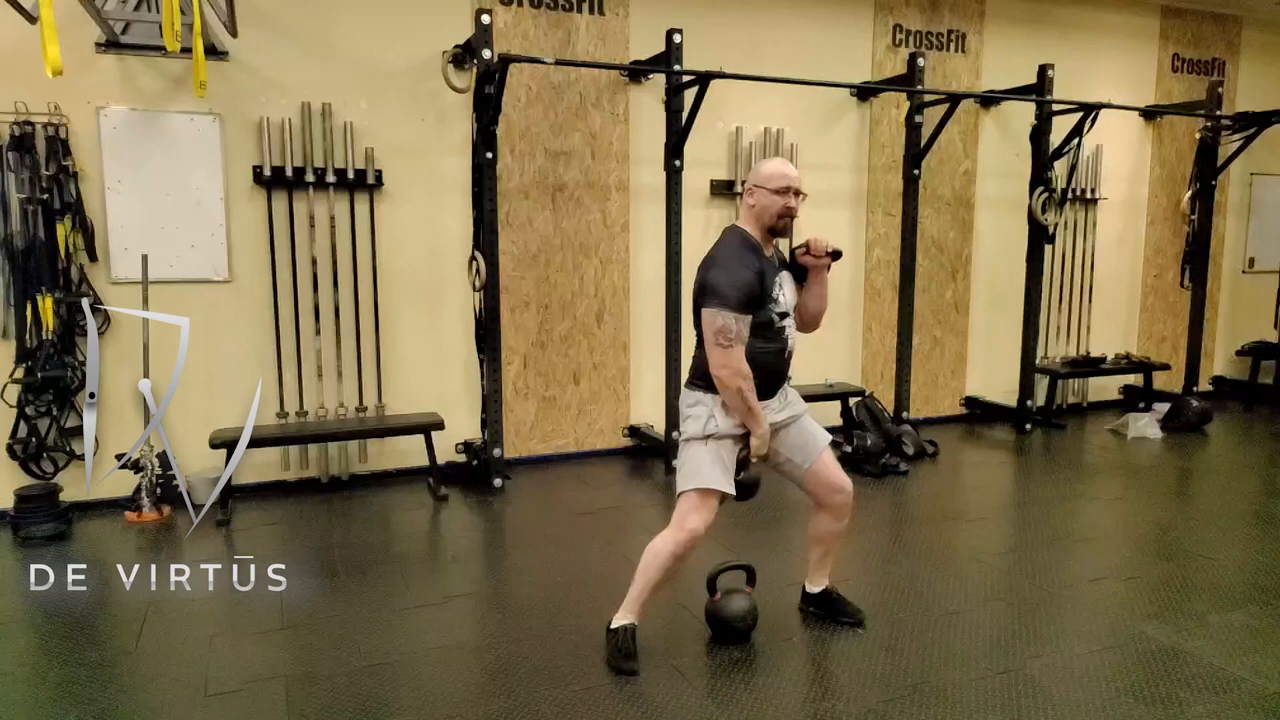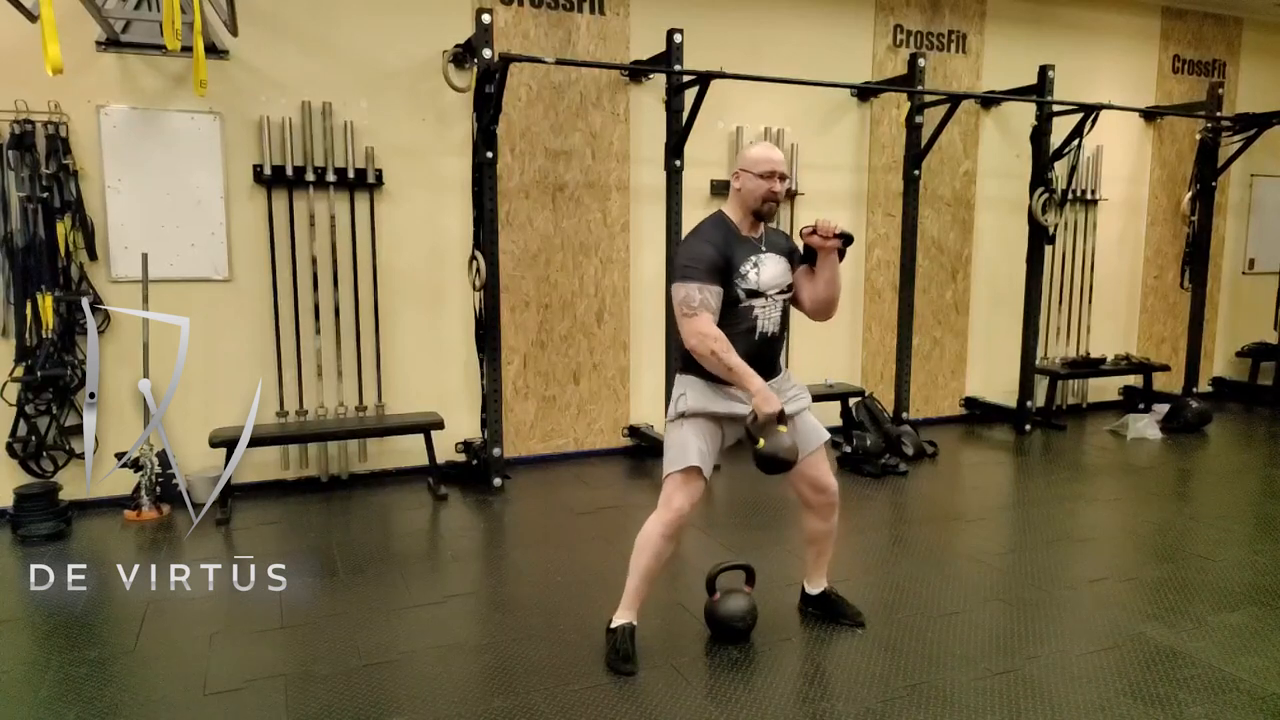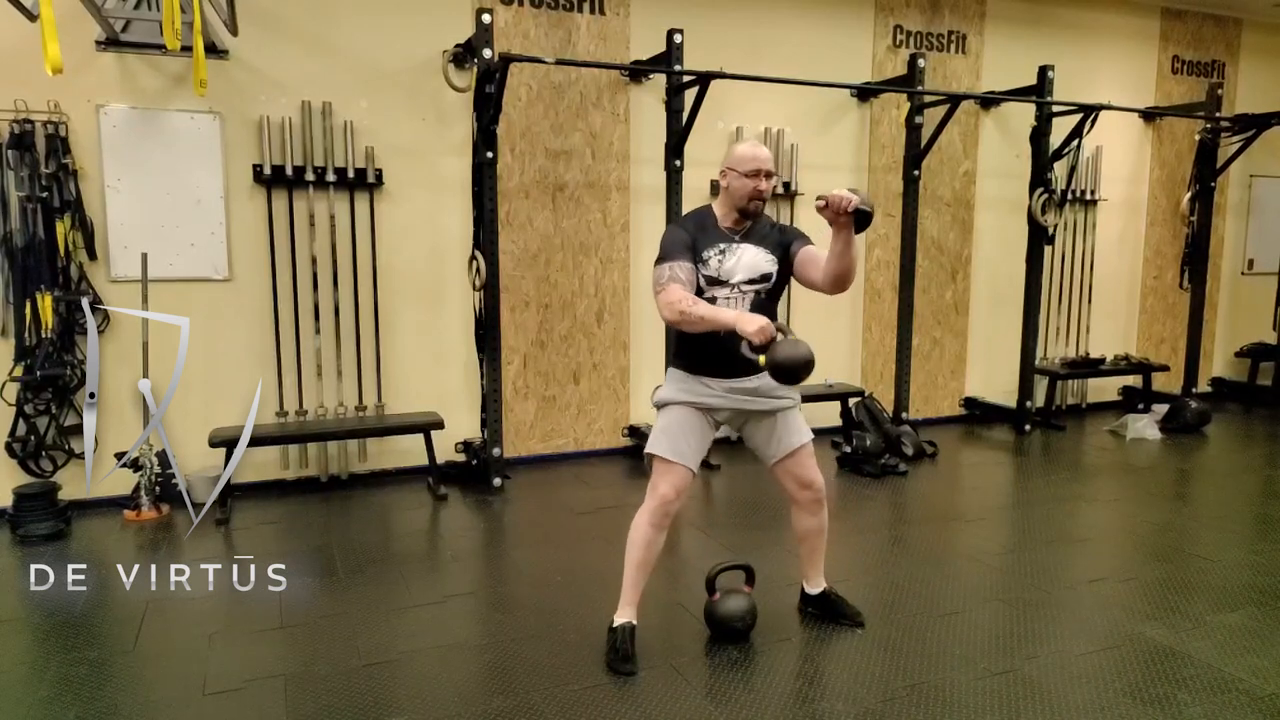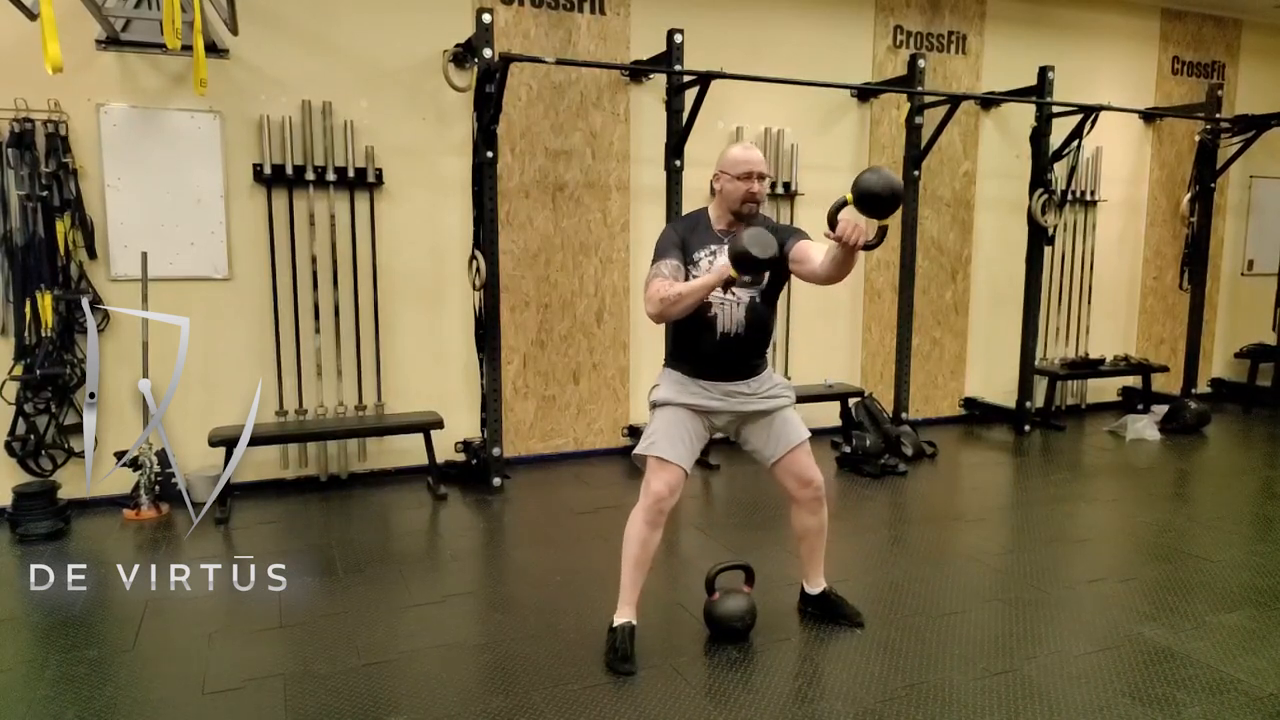
dt=1s
person 1, frame 1
left shoulder: (772, 254)
right shoulder: (732, 267)
left elbow: (805, 322)
right elbow: (726, 364)
left wrist: (818, 271)
right wrist: (754, 427)
left hip: (776, 399)
right hip: (719, 407)
left knee: (838, 493)
right knee: (690, 527)
left ankle: (816, 591)
right ankle: (623, 622)
person 1, frame 2
left shoulder: (781, 244)
right shoulder: (705, 245)
left elbow: (820, 308)
right elbow: (697, 333)
left wrist: (827, 253)
right wrist: (753, 388)
left hip: (775, 384)
right hip: (707, 392)
left knee: (824, 492)
right knee: (675, 508)
left ankle: (815, 592)
right ankle: (623, 622)
person 1, frame 3
left shoulder: (781, 238)
right shoulder: (686, 233)
left elbow: (834, 280)
right elbow: (672, 307)
left wrist: (843, 229)
right wrist: (736, 317)
left hip: (762, 383)
right hip: (694, 385)
left knee: (810, 489)
right knee: (663, 498)
left ankle: (815, 591)
right ankle: (624, 621)
person 1, frame 4
left shoulder: (777, 236)
right shoulder: (682, 234)
left elbow: (825, 268)
right elbow: (657, 305)
left wrist: (848, 245)
right wrist: (720, 273)
left hip: (756, 385)
right hip: (688, 386)
left knee: (810, 486)
right knee: (657, 496)
left ankle: (815, 591)
right ankle: (623, 621)
